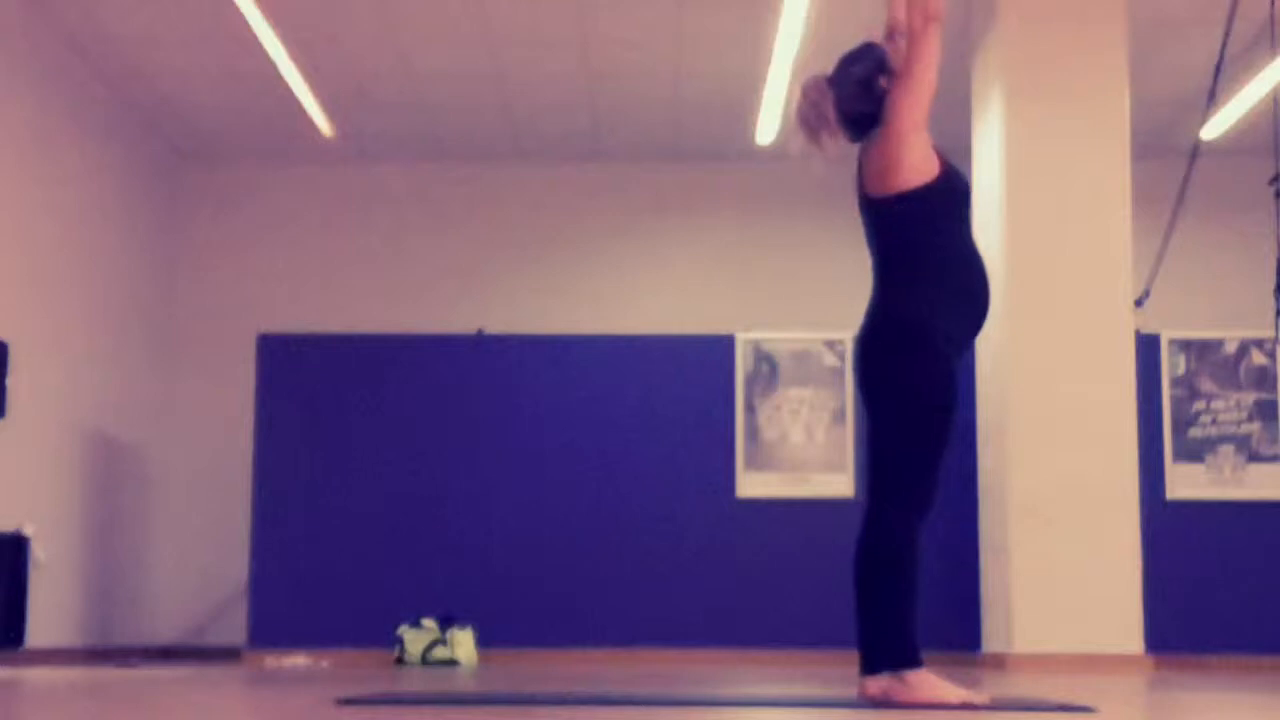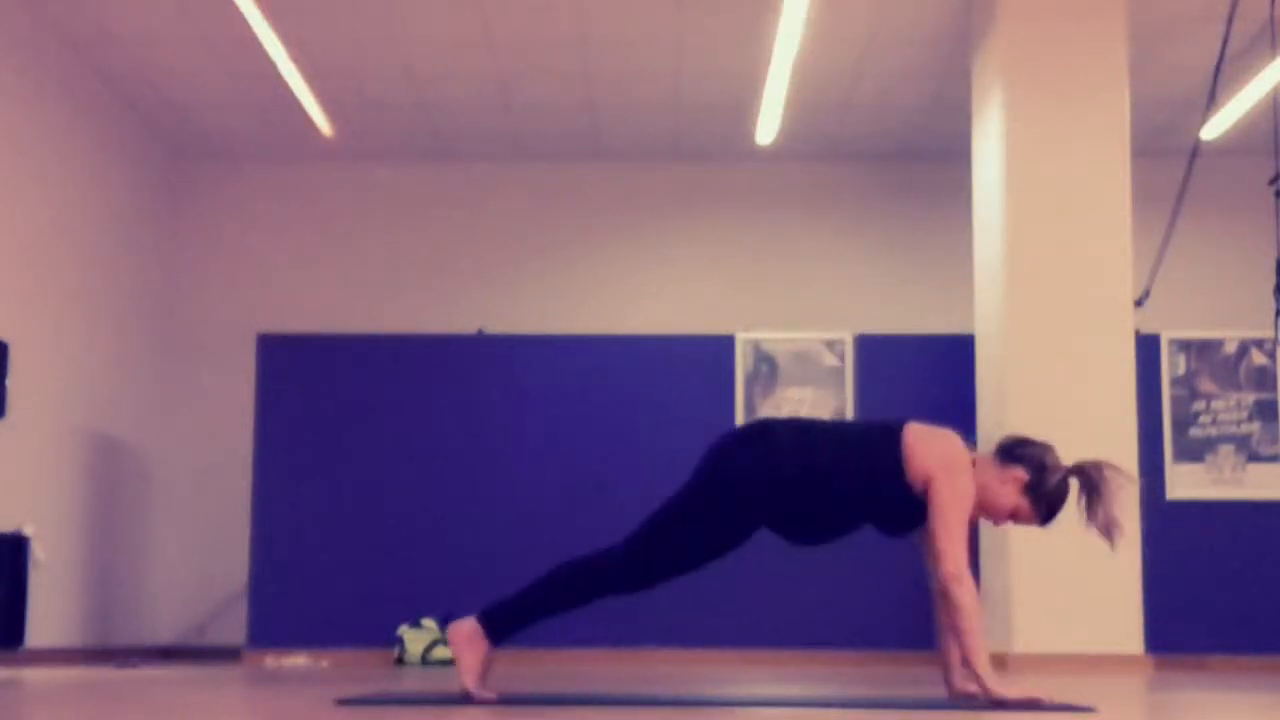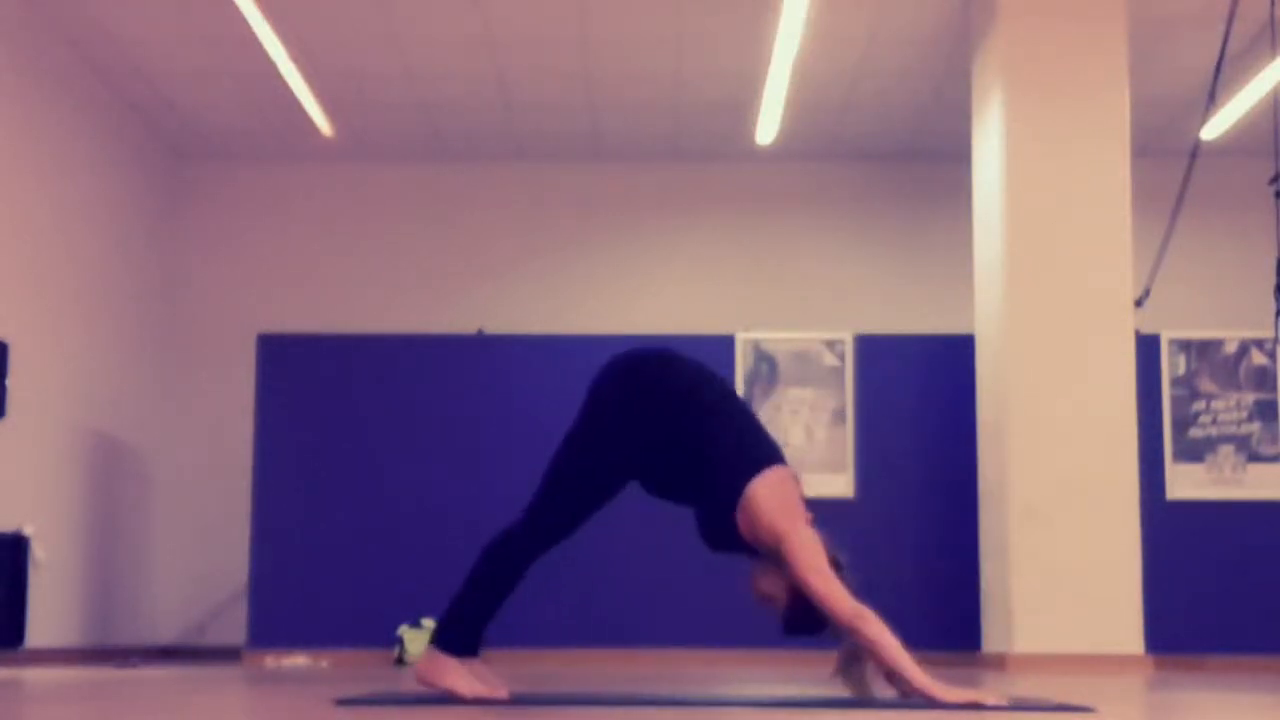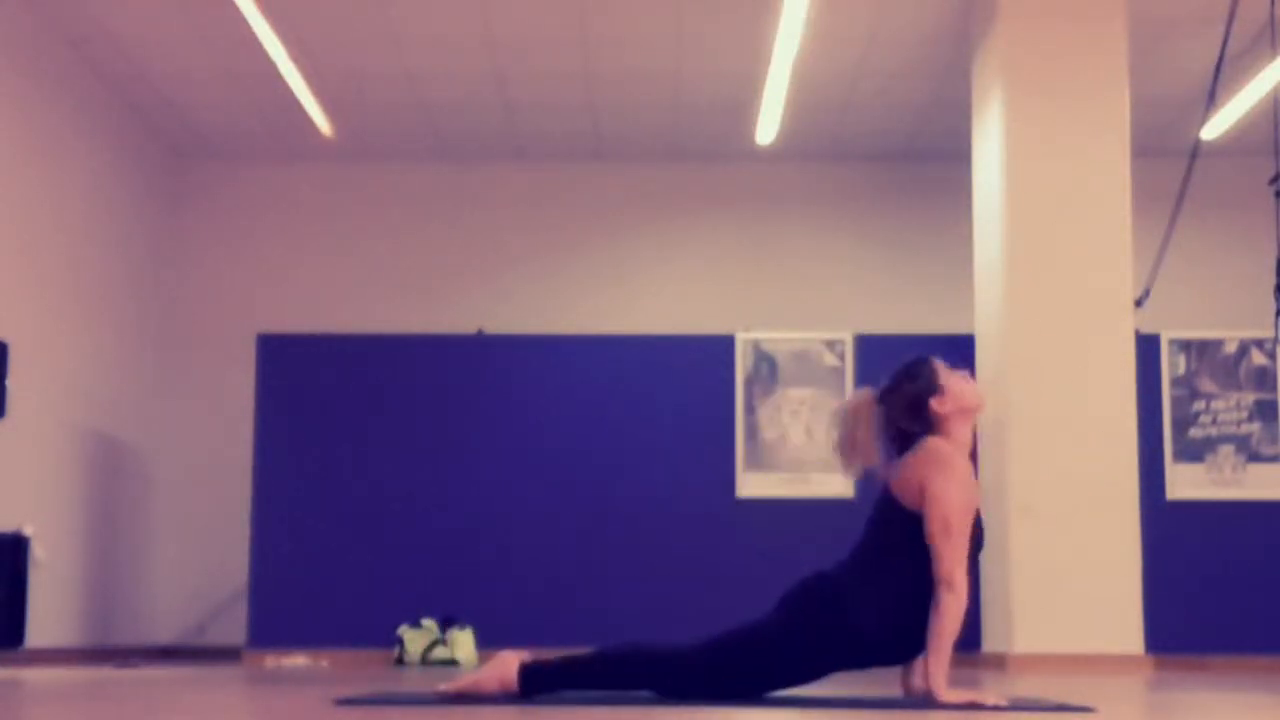
dt=1s
person 1, frame 1
left shoulder: (899, 152)
right shoulder: (896, 147)
left hip: (909, 349)
right hip: (913, 348)
left knee: (896, 509)
right knee: (901, 508)
left ankle: (884, 667)
right ankle: (897, 669)
person 1, frame 2
left shoulder: (947, 470)
right shoulder: (950, 469)
left elbow: (947, 583)
right elbow: (954, 580)
left wrist: (958, 671)
right wrist: (986, 677)
left hip: (761, 468)
right hip: (754, 476)
left knee: (630, 566)
right knee: (632, 566)
left ankle: (482, 630)
right ankle: (479, 630)
person 1, frame 3
left shoulder: (784, 525)
right shoulder: (780, 525)
left elbow: (852, 617)
right elbow: (853, 615)
left wrist: (910, 678)
right wrist: (932, 688)
left hip: (664, 397)
right hip: (637, 394)
left knee: (546, 527)
right knee: (543, 524)
left ankle: (456, 651)
right ankle: (448, 652)
person 1, frame 4
left shoulder: (931, 461)
right shoulder: (946, 467)
left elbow: (906, 582)
right elbow: (951, 583)
left wrist: (919, 666)
right wrist: (938, 682)
left hip: (830, 619)
right hip: (831, 626)
left knee: (676, 664)
right knee: (674, 673)
left ankle: (525, 666)
right ankle: (520, 675)
